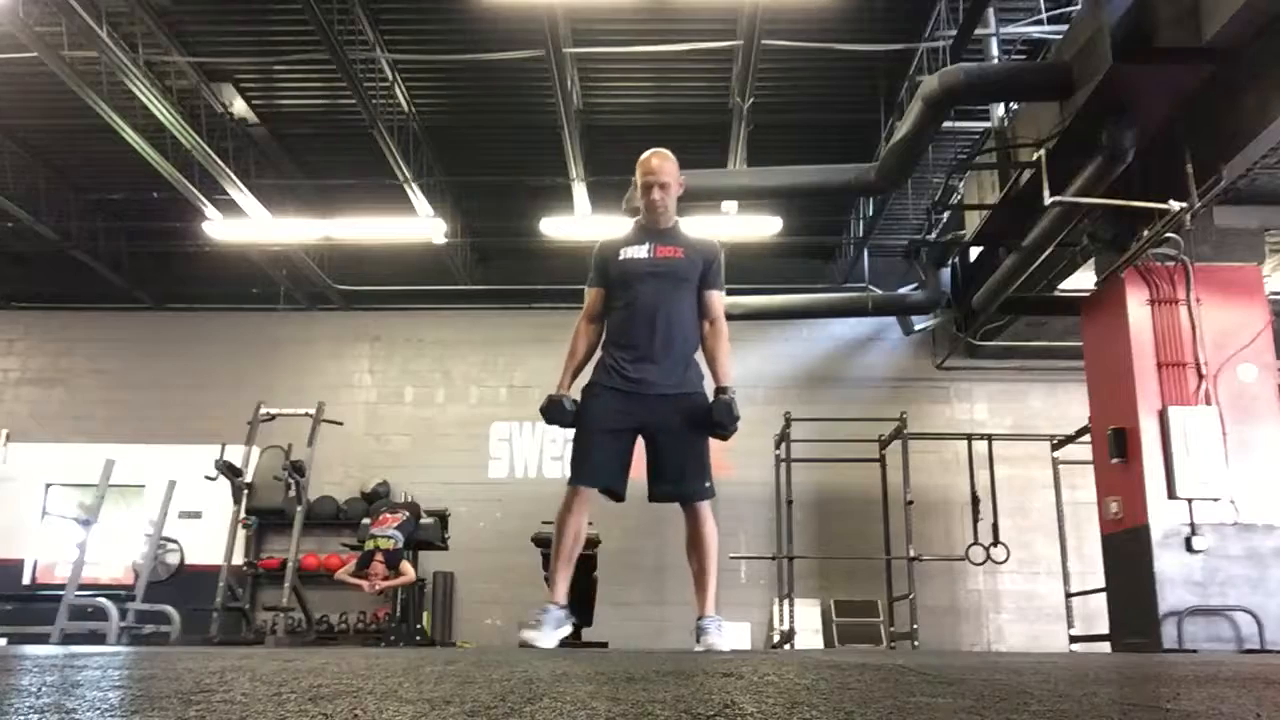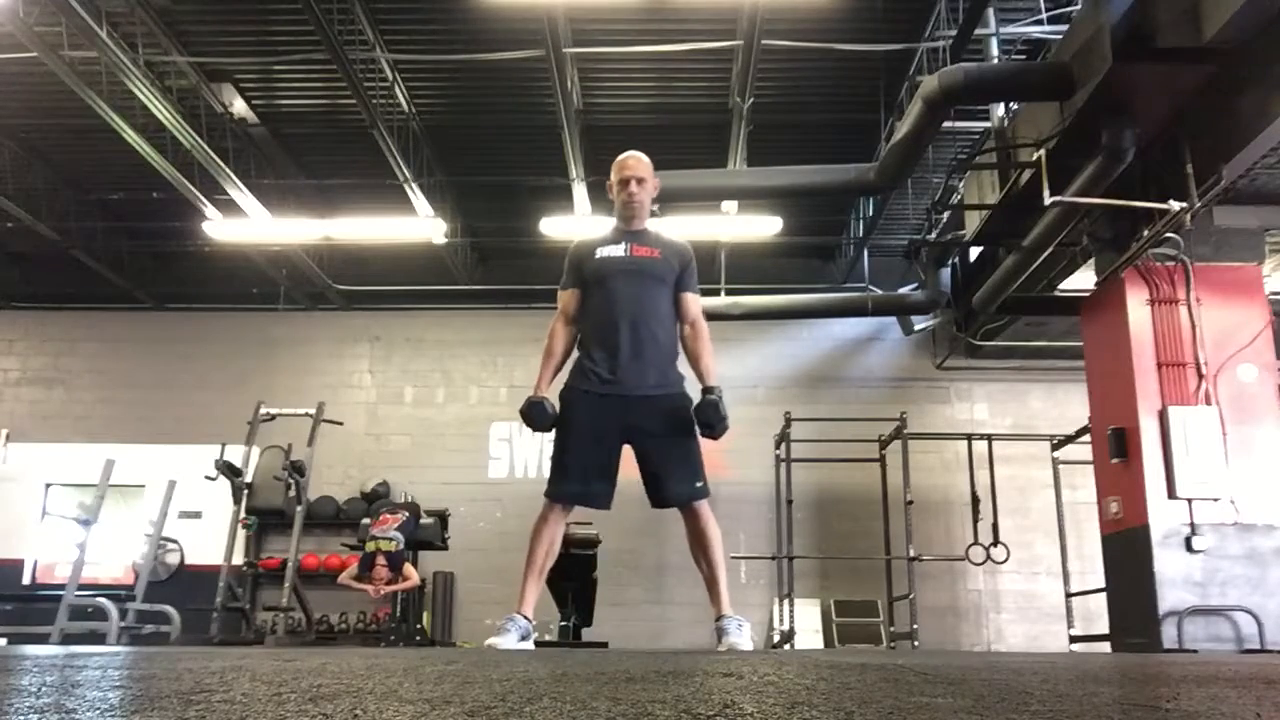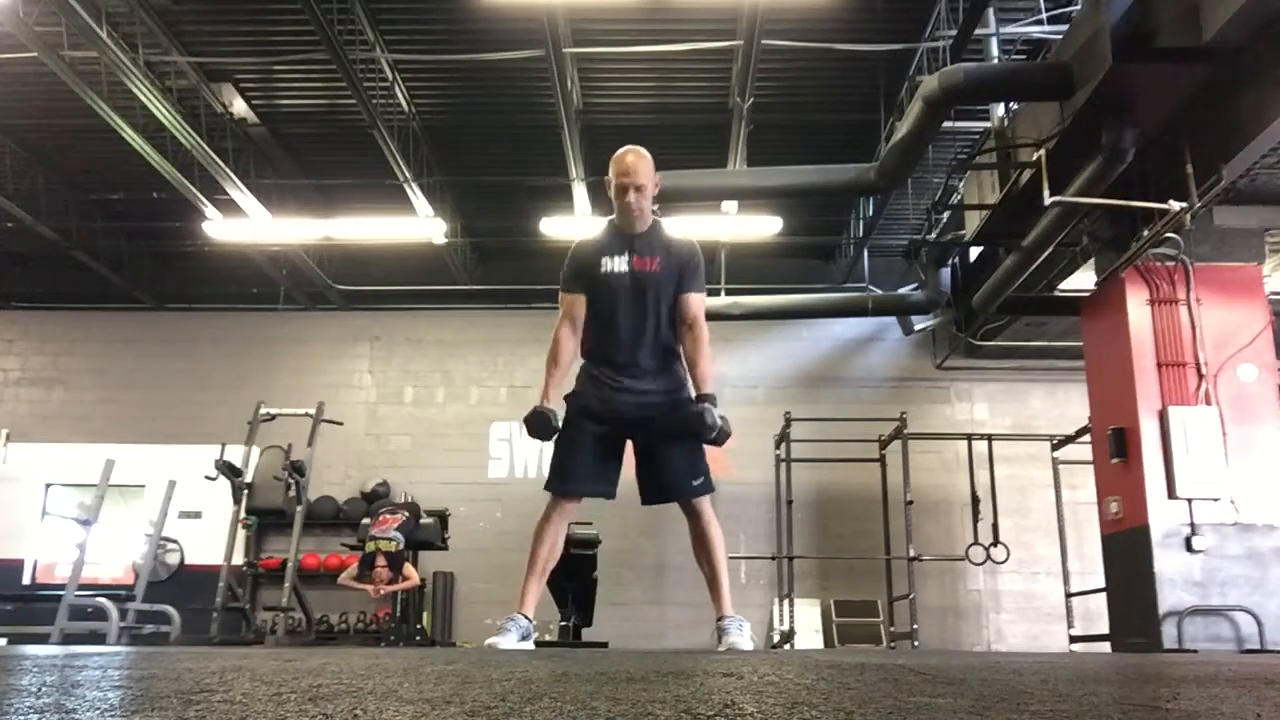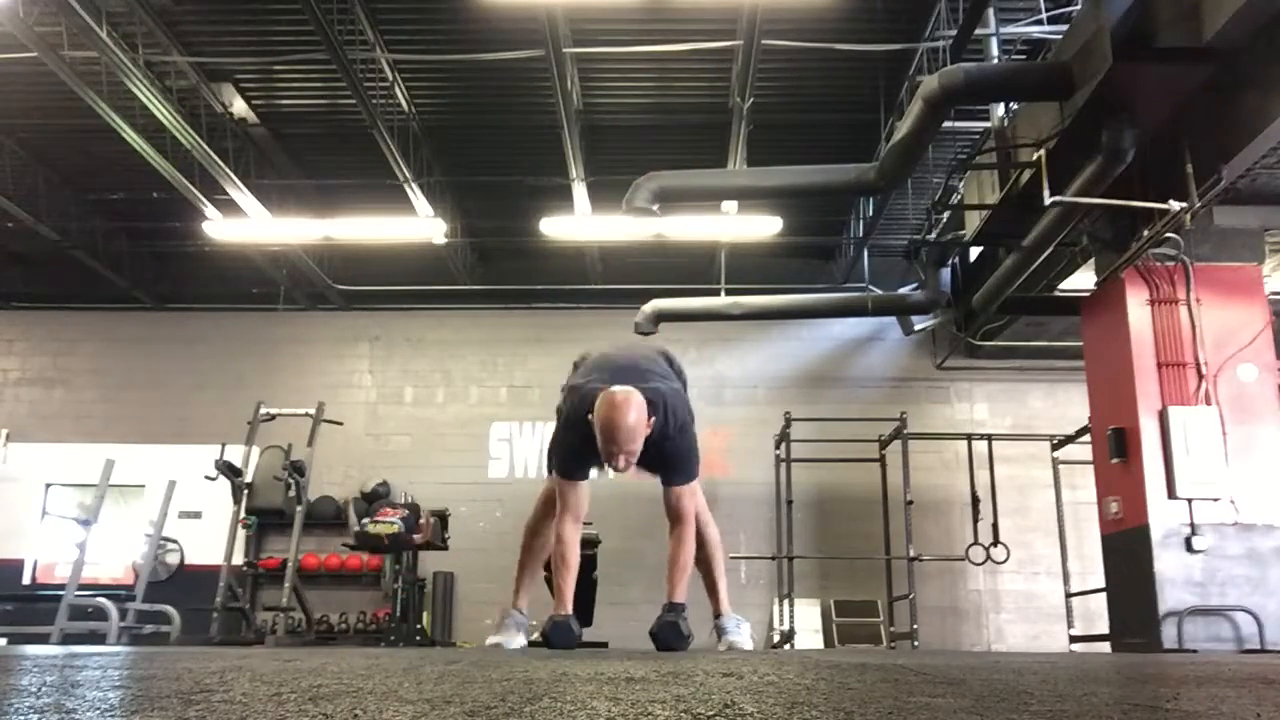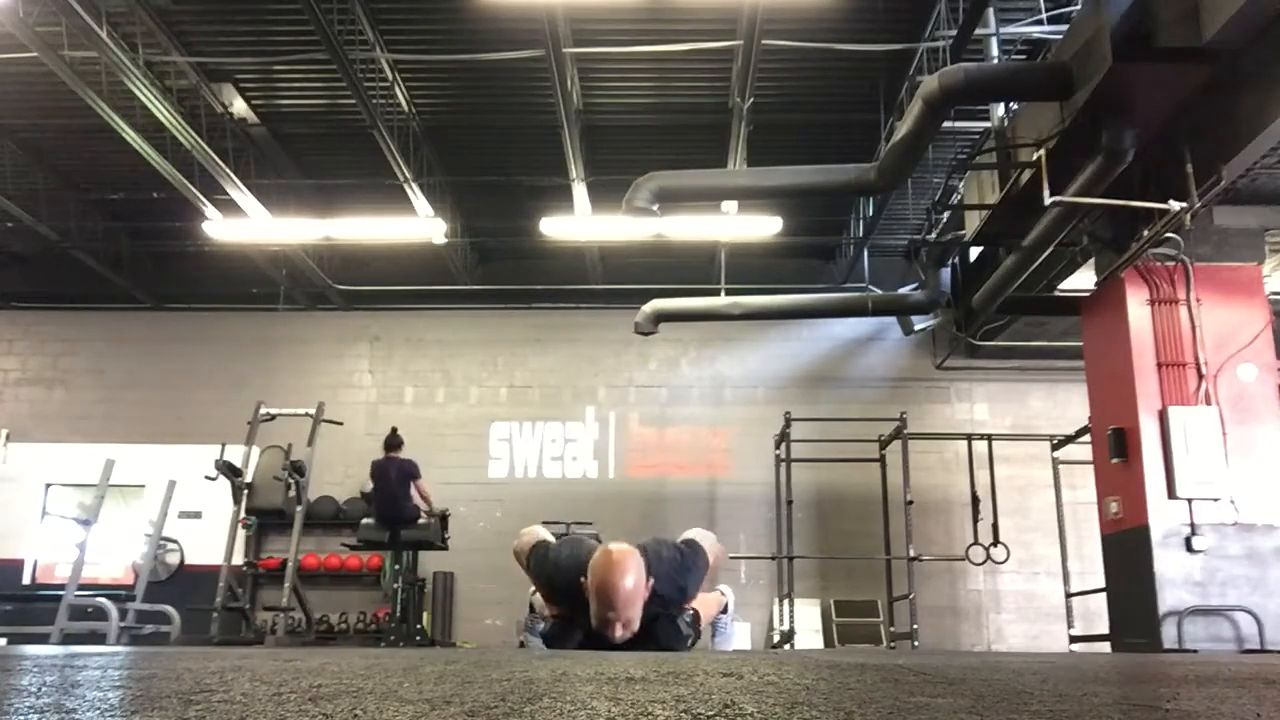
dt=1s
person 1, frame 1
left shoulder: (703, 251)
right shoulder: (610, 250)
left elbow: (714, 324)
right elbow: (591, 321)
left wrist: (723, 389)
right wrist: (563, 384)
left hip: (678, 392)
right hip: (613, 388)
left knee: (697, 501)
right knee: (580, 490)
left ankle: (707, 620)
right ankle: (556, 609)
person 1, frame 2
left shoulder: (677, 253)
right shoulder: (584, 251)
left elbow: (692, 324)
right elbow: (565, 322)
left wrist: (711, 389)
right wrist: (540, 388)
left hip: (661, 394)
right hip: (592, 393)
left knee: (695, 502)
right knee: (559, 502)
left ankle: (726, 619)
right ankle: (521, 620)
person 1, frame 3
left shoulder: (682, 252)
right shoulder: (586, 252)
left elbow: (694, 326)
right elbow: (569, 327)
left wrist: (705, 396)
right wrist: (546, 397)
left hip: (665, 398)
right hip: (596, 400)
left knee: (696, 502)
right knee: (563, 501)
left ankle: (728, 619)
right ankle: (522, 619)
person 1, frame 4
left shoulder: (674, 424)
right shoulder: (576, 419)
left elbow: (683, 520)
right elbow: (570, 519)
left wrist: (675, 607)
right wrist: (562, 613)
left knee: (693, 507)
right knee: (553, 499)
left ankle: (724, 617)
right ankle: (517, 613)
person 1, frame 5
left shoulder: (673, 574)
right shoulder: (563, 571)
left elbow: (708, 543)
right elbow: (524, 541)
left wrist: (683, 610)
right wrist: (556, 610)
left ankle: (720, 601)
right ankle: (541, 602)
